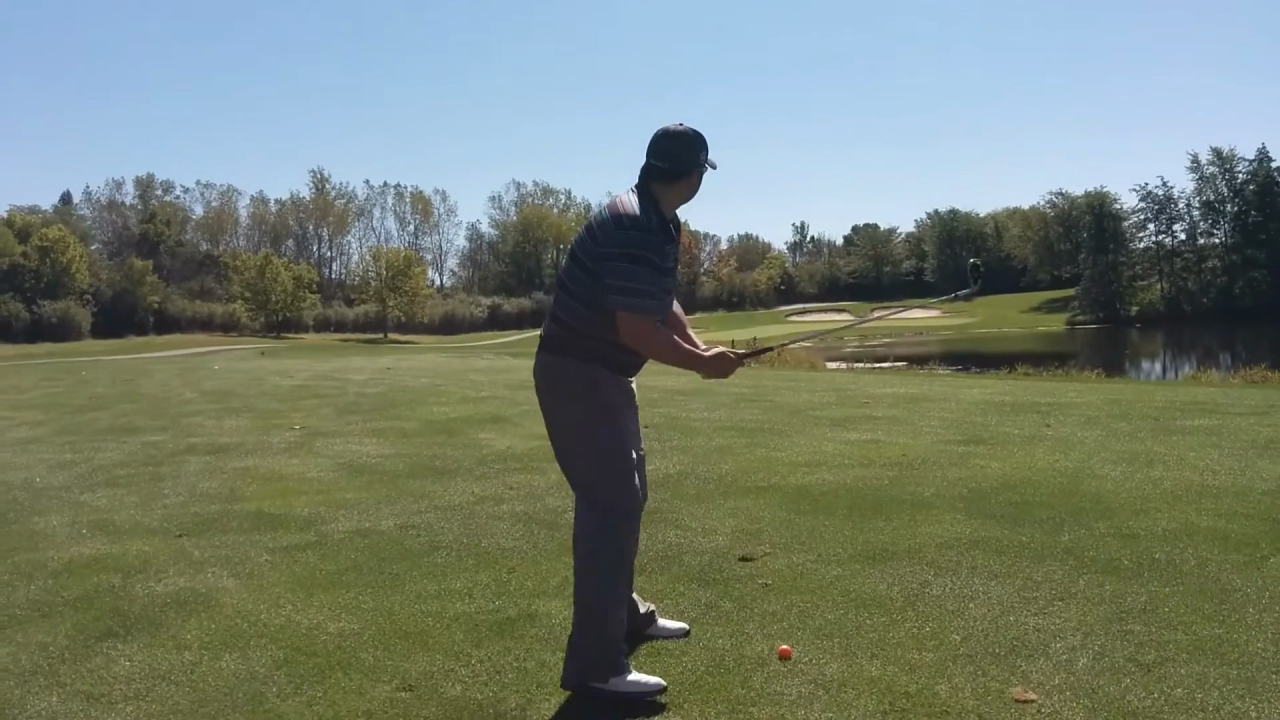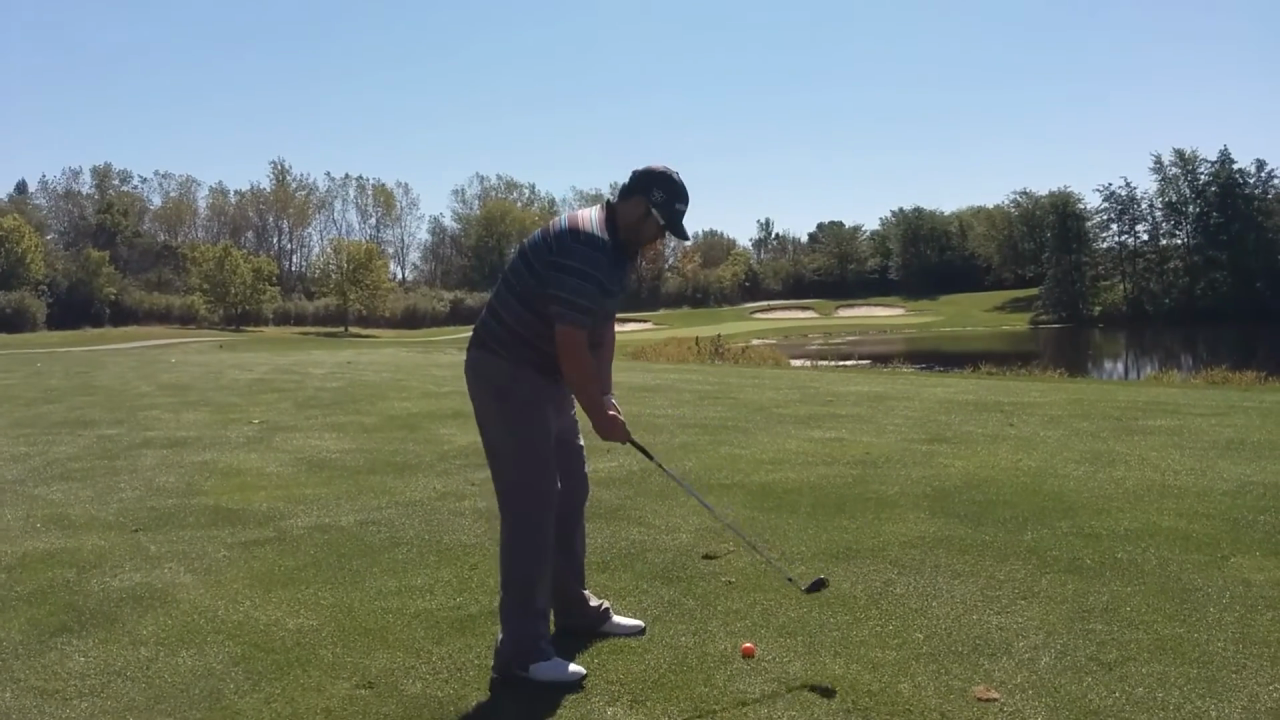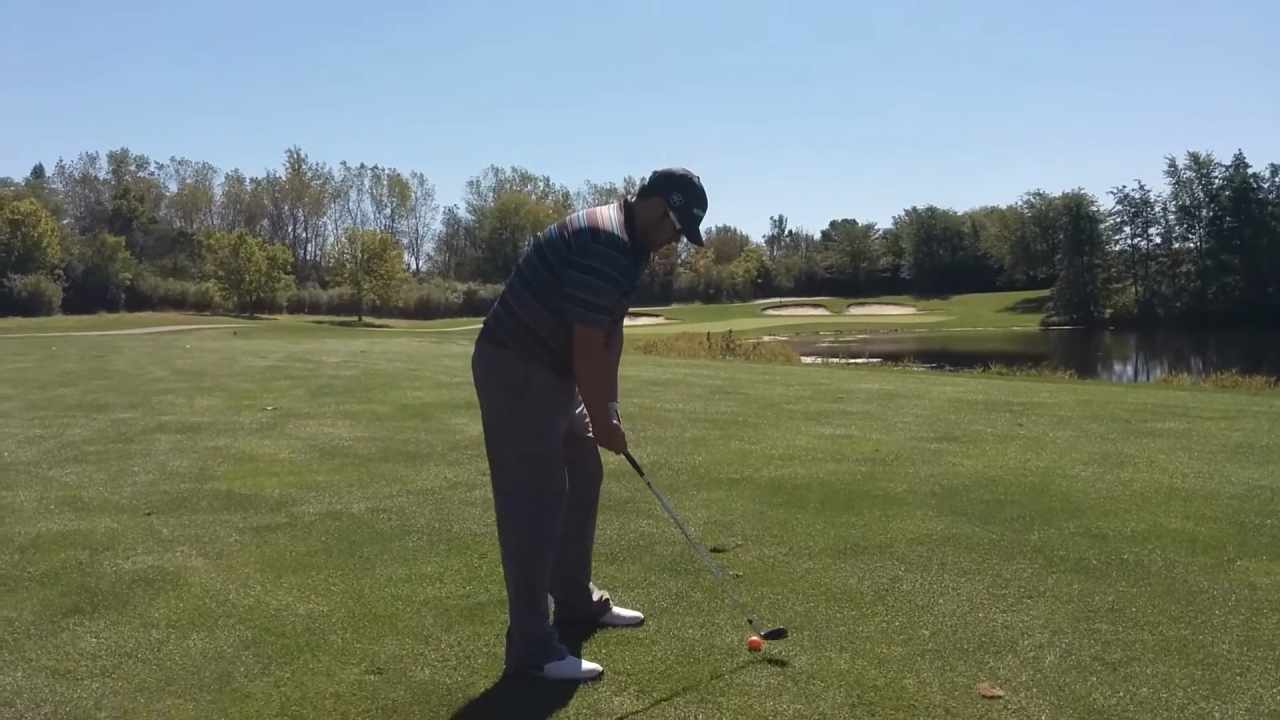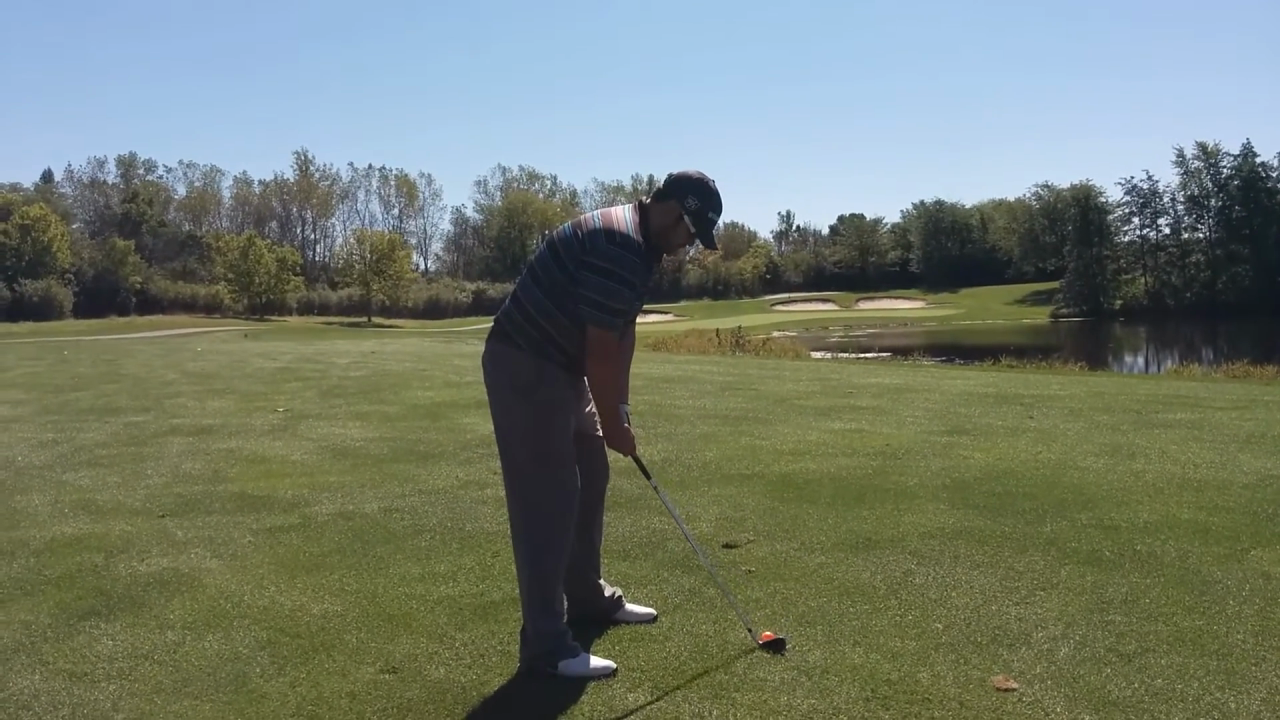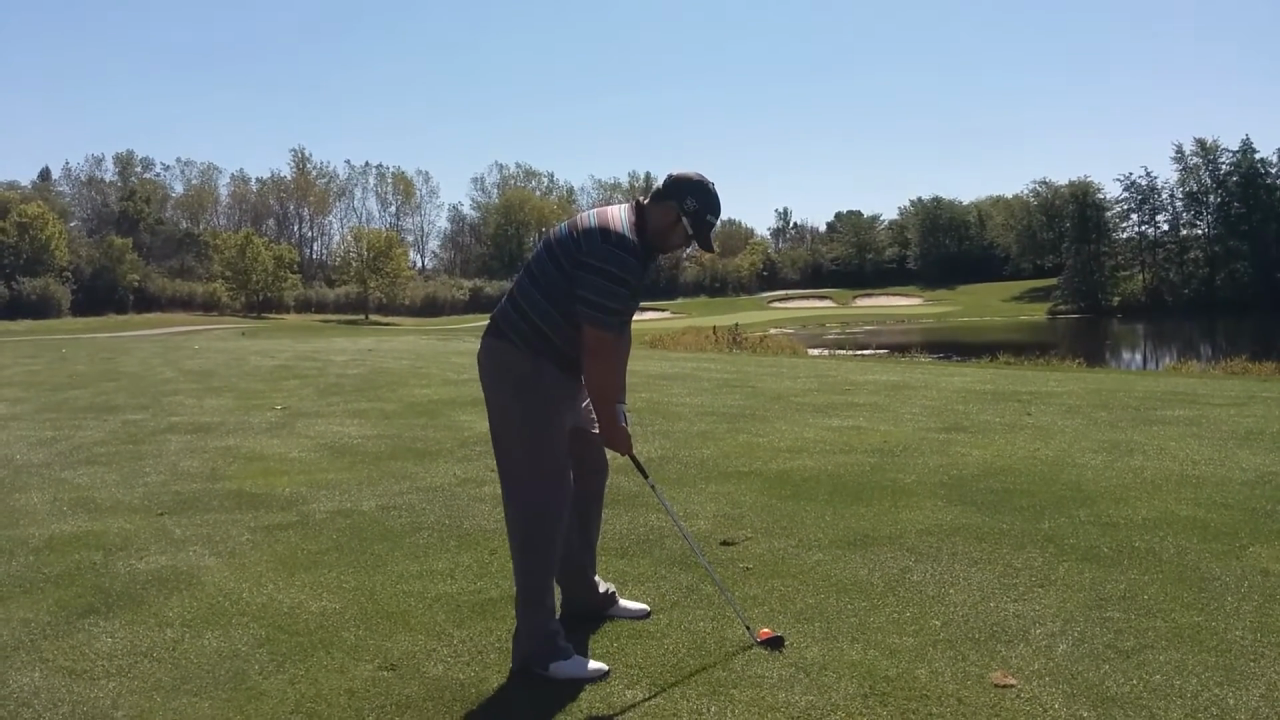
dt=1s
person 1, frame 1
left shoulder: (660, 224)
right shoulder: (632, 226)
left elbow: (661, 305)
right elbow: (635, 328)
left wrist: (698, 348)
right wrist: (700, 362)
left hip: (608, 375)
right hip: (576, 376)
left knee: (626, 496)
right knee: (609, 503)
left ankle: (620, 610)
right ankle: (593, 658)
person 1, frame 2
left shoulder: (615, 246)
right shoulder: (585, 243)
left elbow: (600, 329)
right elbow: (570, 343)
left wrist: (606, 398)
right wrist: (598, 414)
left hip: (543, 374)
right hip: (505, 373)
left knee: (568, 491)
right knee: (532, 500)
left ankle: (573, 606)
right ankle: (521, 644)
person 1, frame 3
left shoulder: (627, 244)
right shoulder: (604, 244)
left elbow: (609, 333)
right elbow: (588, 346)
left wrist: (609, 407)
right wrist: (602, 421)
left hip: (552, 368)
right hip: (515, 367)
left knee: (582, 479)
right knee: (535, 498)
left ankle: (576, 599)
right ankle: (530, 644)
person 1, frame 4
left shoulder: (637, 244)
right shoulder: (619, 245)
left elbow: (621, 334)
right elbow: (601, 348)
left wrist: (620, 409)
right wrist: (613, 424)
left hip: (561, 366)
right hip: (525, 366)
left knee: (589, 478)
right knee: (547, 496)
left ankle: (588, 596)
right ankle: (545, 642)
person 1, frame 5
left shoulder: (633, 242)
right shoulder: (615, 244)
left elbow: (617, 334)
right elbow: (598, 347)
left wrist: (617, 408)
right wrist: (610, 421)
left hip: (556, 363)
right hip: (520, 362)
left knee: (588, 472)
right knee: (541, 494)
left ankle: (583, 592)
right ankle: (537, 642)
